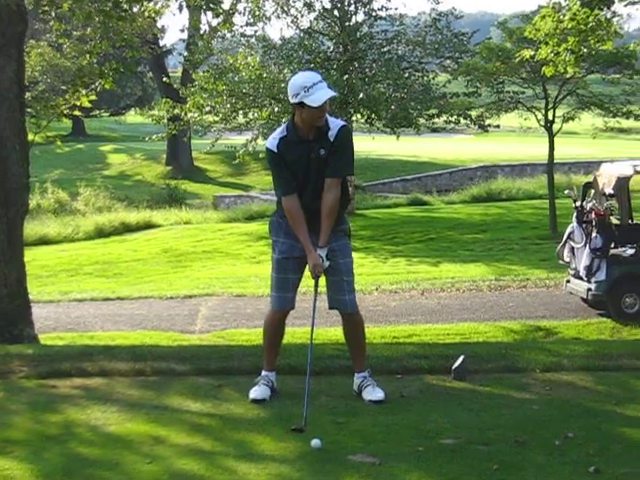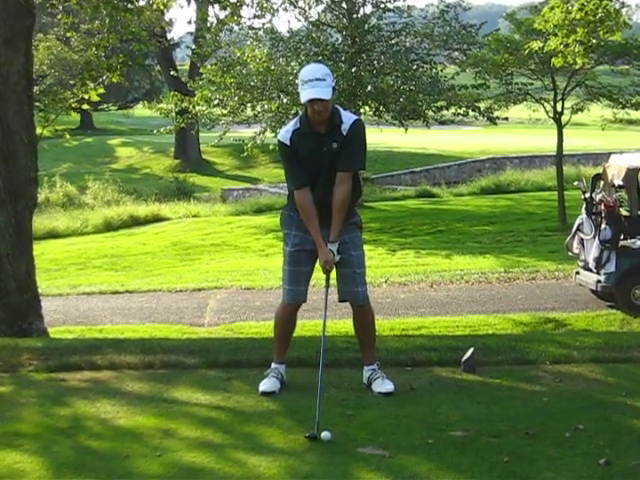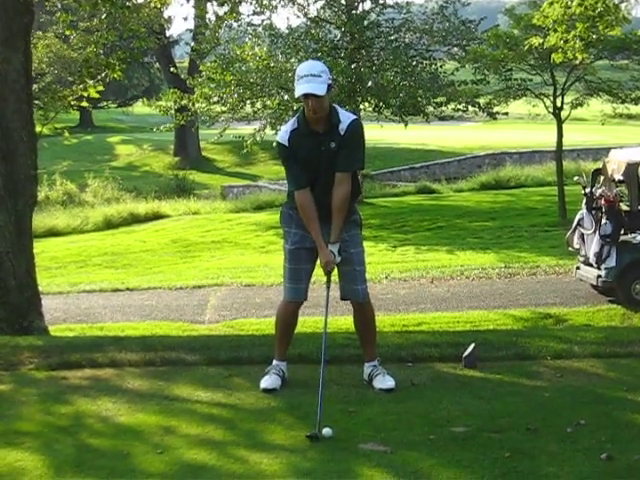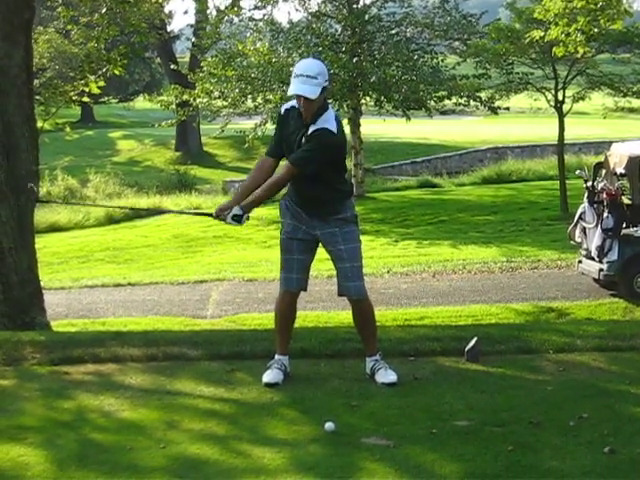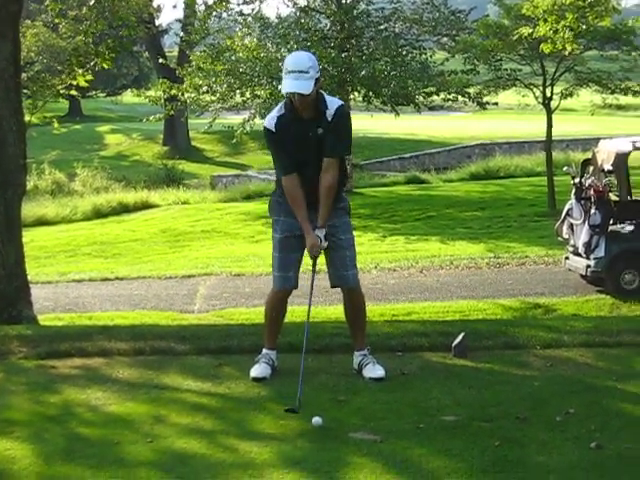
dt=1s
person 1, frame 1
left shoulder: (339, 132)
right shoulder: (277, 144)
left elbow: (332, 191)
right elbow: (289, 200)
left wrist: (322, 245)
right wrist: (308, 250)
left hip: (333, 227)
right hip: (289, 229)
left knee: (348, 306)
right knee: (279, 307)
left ankle: (362, 376)
right ankle: (267, 375)
person 1, frame 2
left shoulder: (352, 126)
right shoulder: (289, 137)
left elbow: (344, 184)
right elbow: (302, 193)
left wrist: (333, 239)
right wrist: (319, 245)
left hip: (344, 220)
right hip: (301, 222)
left knee: (359, 298)
right knee: (291, 300)
left ankle: (371, 368)
right ankle: (277, 367)
person 1, frame 3
left shoulder: (350, 126)
right shoulder: (288, 137)
left elbow: (342, 185)
right elbow: (301, 193)
left wrist: (334, 240)
right wrist: (320, 246)
left hip: (344, 219)
right hip: (300, 221)
left knee: (359, 296)
right knee: (292, 298)
left ankle: (372, 365)
right ankle: (278, 364)
person 1, frame 4
left shoulder: (327, 132)
right shoulder: (288, 113)
left elbow: (282, 176)
right elbow: (267, 162)
left wrist: (243, 208)
right wrist: (234, 200)
left hip: (336, 216)
right hip: (298, 212)
left knee: (355, 292)
right knee: (289, 290)
left ankle: (373, 359)
right ankle: (280, 359)
person 1, frame 5
left shoulder: (337, 112)
right shoulder: (275, 123)
left elbow: (330, 172)
right elbow: (289, 179)
left wrist: (322, 225)
right wrist: (307, 230)
left hip: (333, 206)
right hip: (289, 208)
left knee: (350, 284)
right knee: (282, 286)
left ankle: (361, 354)
right ankle: (268, 353)
